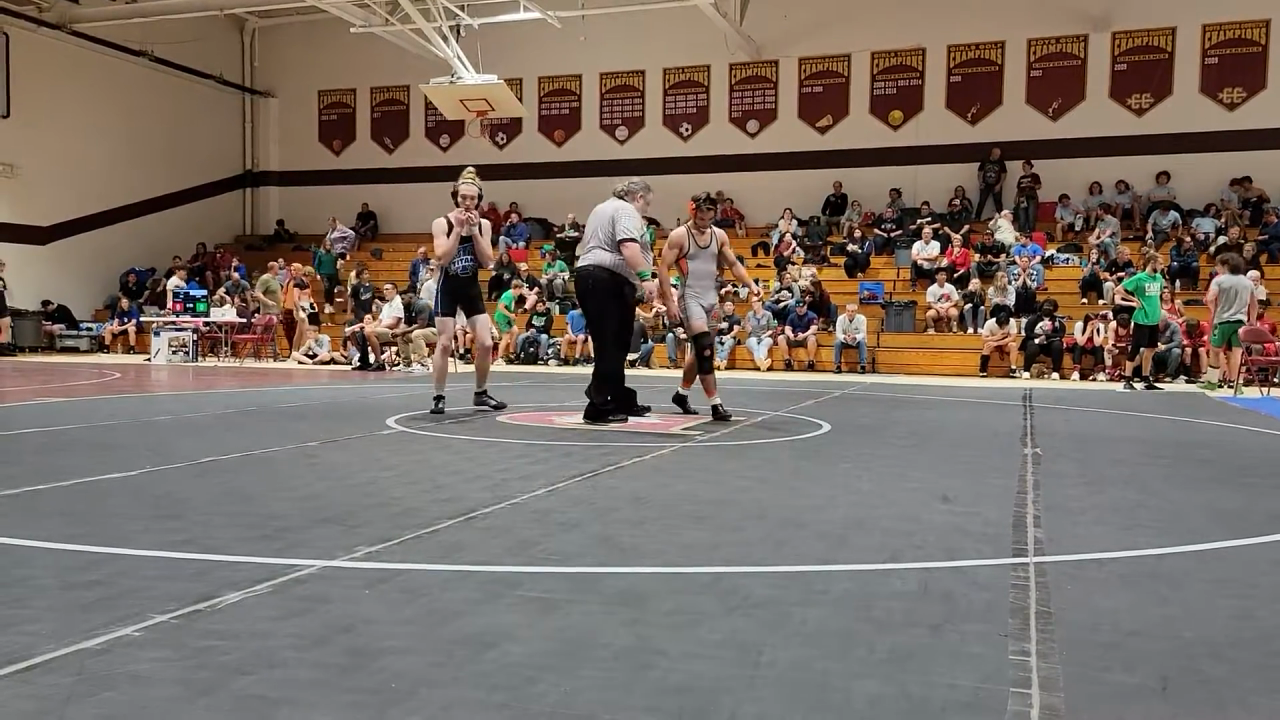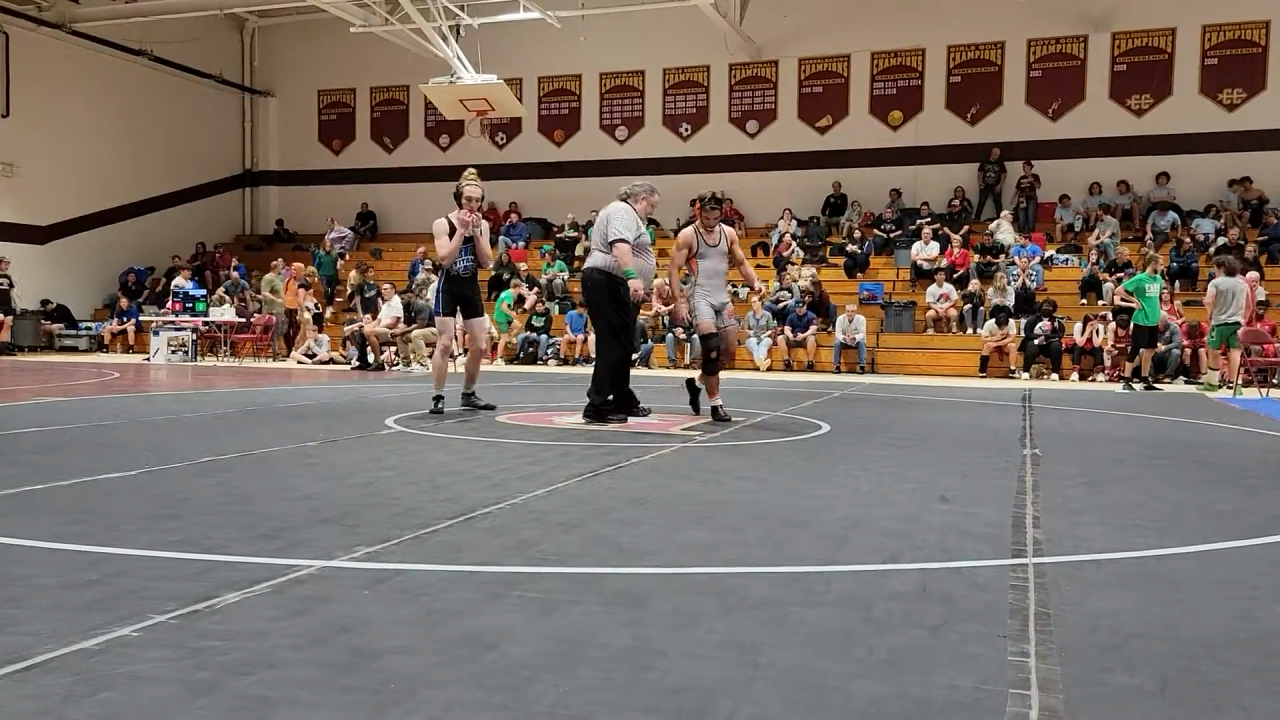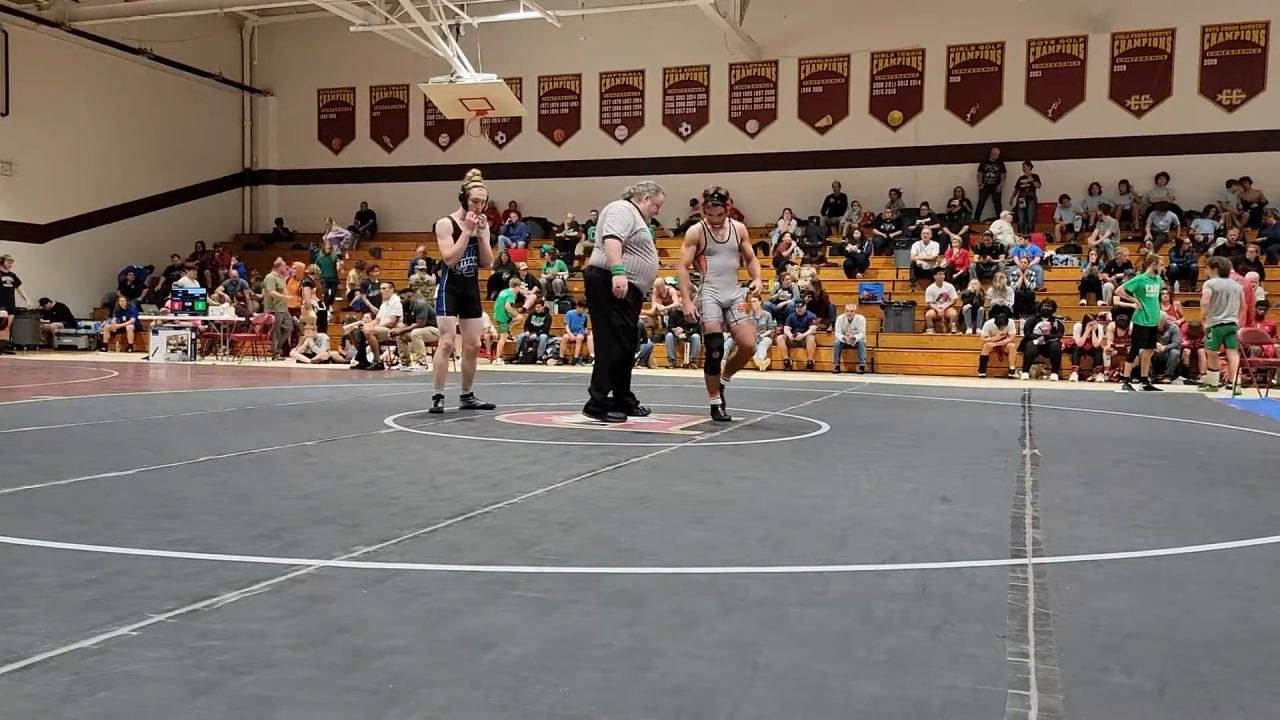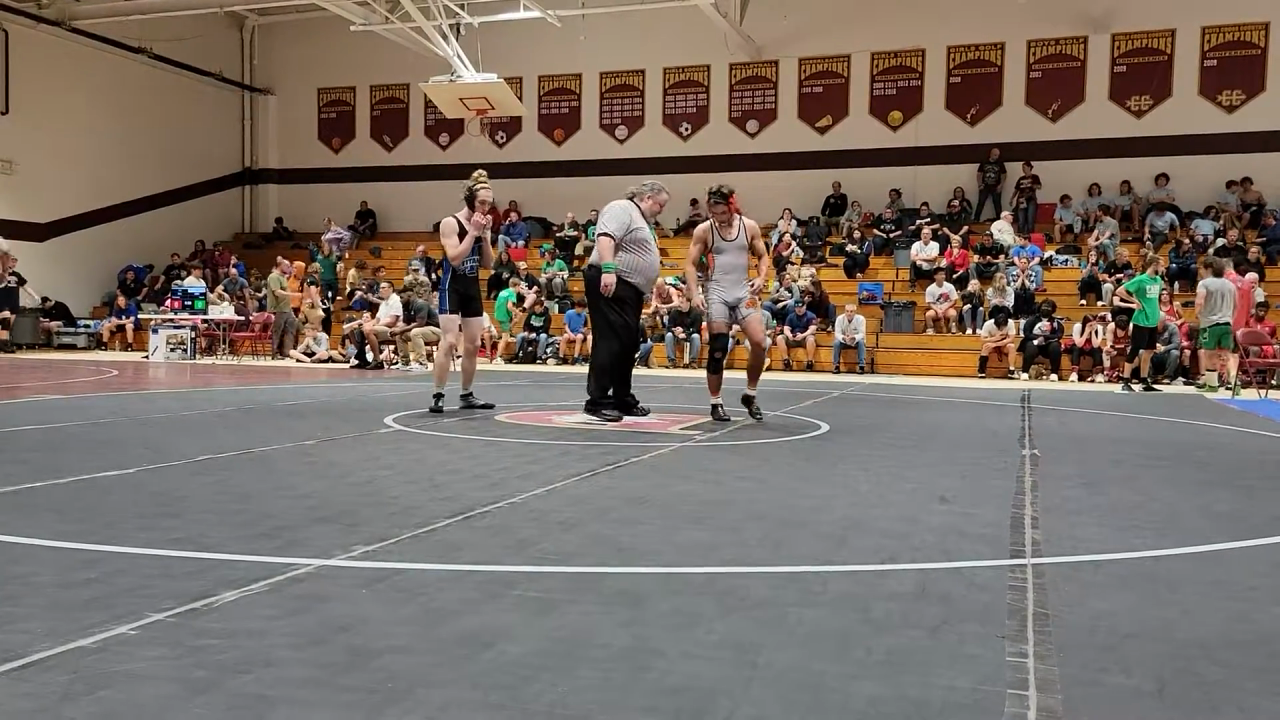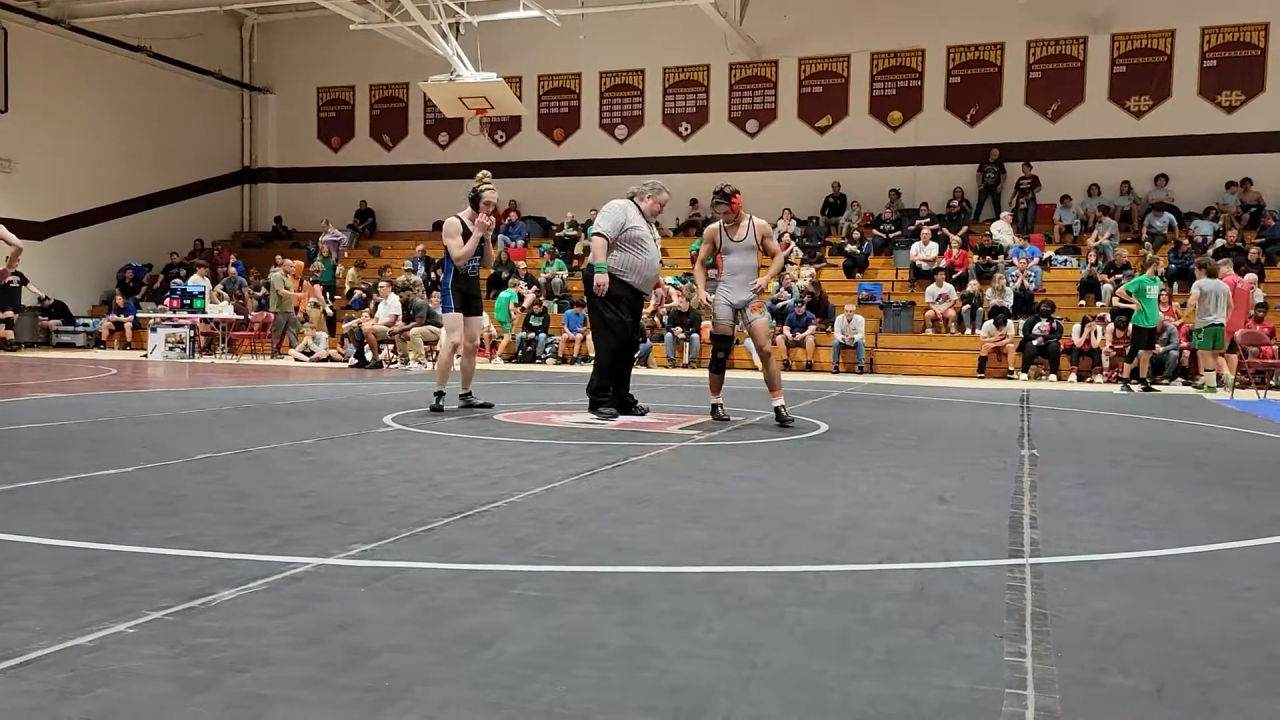
dt=0.1s
person 1, frame 1
left shoulder: (484, 225)
right shoulder: (442, 223)
left elbow: (486, 262)
right elbow: (441, 259)
left wrist: (475, 230)
right wrist: (458, 229)
left hip: (472, 288)
right hip: (448, 288)
left knee: (485, 344)
right knee: (445, 344)
left ankle: (481, 393)
right ankle: (438, 398)
person 1, frame 2
left shoulder: (482, 226)
right shoulder: (443, 224)
left elbow: (487, 262)
right elbow: (444, 259)
left wrist: (476, 232)
right wrist: (460, 230)
left hip: (471, 288)
right hip: (448, 288)
left knee: (480, 347)
right knee: (445, 344)
left ankle: (468, 394)
right ankle: (438, 397)
person 1, frame 3
left shoulder: (481, 225)
right shoulder: (445, 224)
left elbow: (487, 263)
right elbow: (449, 259)
left wrist: (480, 234)
right wrist: (467, 232)
left hip: (472, 288)
right hip: (450, 288)
left knee: (473, 346)
right knee: (447, 343)
left ankle: (467, 396)
right ankle: (437, 397)
person 1, frame 4
left shoulder: (483, 226)
right shoulder: (450, 223)
left elbow: (488, 263)
right elbow: (455, 259)
left wrist: (484, 235)
right wrist: (472, 232)
left hip: (473, 287)
right hip: (452, 286)
left knee: (473, 345)
right knee: (450, 341)
left ankle: (466, 395)
right ankle: (438, 396)
person 1, frame 5
left shoulder: (484, 225)
right shoulder: (453, 223)
left elbow: (488, 263)
right elbow: (459, 258)
left wrist: (487, 236)
right wrist: (478, 232)
left hip: (473, 287)
right hip: (454, 286)
left knee: (472, 343)
right knee: (453, 340)
left ankle: (466, 394)
right ankle: (438, 394)
person 2, frame 1
left shoulder: (605, 208)
right shoulder: (626, 211)
right elbow: (629, 246)
right wrist: (645, 278)
left hip: (592, 281)
right hip: (609, 283)
left knee: (613, 344)
right knee: (612, 345)
left ankle: (622, 400)
right ankle: (598, 407)
person 2, frame 2
left shoulder: (619, 211)
right shoulder: (624, 213)
right elbow: (620, 247)
left wrist: (630, 279)
right wrist: (632, 277)
left hip: (604, 284)
right hip: (609, 285)
left knee: (619, 345)
right knee: (613, 345)
left ankle: (624, 402)
right ankle: (598, 407)
person 2, frame 3
left shoulder: (635, 217)
right shoulder: (622, 210)
right elbow: (611, 241)
right wrist: (618, 274)
left hip: (625, 290)
right hip: (611, 286)
left knee: (626, 345)
right knee: (614, 343)
left ankle: (623, 401)
right ankle: (598, 404)
person 2, frame 4
left shoulder: (640, 217)
right shoulder: (621, 209)
right elbow: (605, 238)
left wrist: (649, 287)
right wrist: (608, 271)
left hip: (628, 289)
right hip: (611, 284)
left knee: (628, 344)
right knee: (613, 341)
left ankle: (623, 400)
right ankle: (597, 401)
person 2, frame 5
left shoulder: (647, 222)
right shoulder: (619, 209)
left elbow: (649, 259)
right elbow: (599, 238)
left wrist: (656, 285)
right wrist: (600, 270)
left hip: (633, 291)
right hip: (610, 286)
left knee: (628, 344)
right knee: (612, 340)
left ankle: (621, 399)
right ankle: (599, 399)
person 3, frame 1
left shoulder: (719, 235)
right shoulder: (678, 235)
left elbow: (733, 264)
right elbow: (664, 269)
left wrist: (750, 284)
right wrist: (670, 301)
left hip: (711, 297)
right hip: (690, 298)
left knee: (700, 351)
right knee: (705, 347)
left ankle: (681, 394)
right ankle: (715, 403)
person 3, frame 2
left shoulder: (729, 233)
right shoulder: (687, 235)
left elbow: (741, 263)
right elbow: (673, 270)
left wrist: (755, 282)
right wrist: (679, 302)
left hip: (723, 297)
right hip: (700, 297)
left knee: (729, 351)
right knee: (712, 349)
left ankle: (696, 384)
right ankle: (715, 404)
person 3, frame 3
left shoulder: (739, 229)
right shoulder: (695, 232)
left elbow: (751, 258)
right elbow: (683, 268)
left wrist: (757, 280)
right wrist: (687, 300)
left hip: (735, 294)
right hip: (709, 294)
left knee: (748, 346)
right knee: (714, 350)
left ankle: (722, 380)
right ankle: (715, 403)
person 3, frame 4
left shoulder: (750, 226)
right shoulder: (703, 230)
left elbow: (763, 255)
right elbow: (690, 264)
left wrist: (762, 277)
right wrist: (694, 293)
left hip: (744, 292)
right hip: (716, 293)
left knee: (759, 343)
right knee: (718, 350)
left ankle: (750, 396)
right ankle: (716, 403)
person 3, frame 5
left shoulder: (760, 226)
right shoulder: (712, 231)
left elbow: (777, 256)
right elbow: (700, 264)
left wrist: (767, 278)
right wrist: (701, 289)
left hip: (752, 295)
right hip: (723, 294)
left knee: (764, 348)
right knee: (720, 351)
left ankle: (779, 406)
right ankle: (716, 403)
